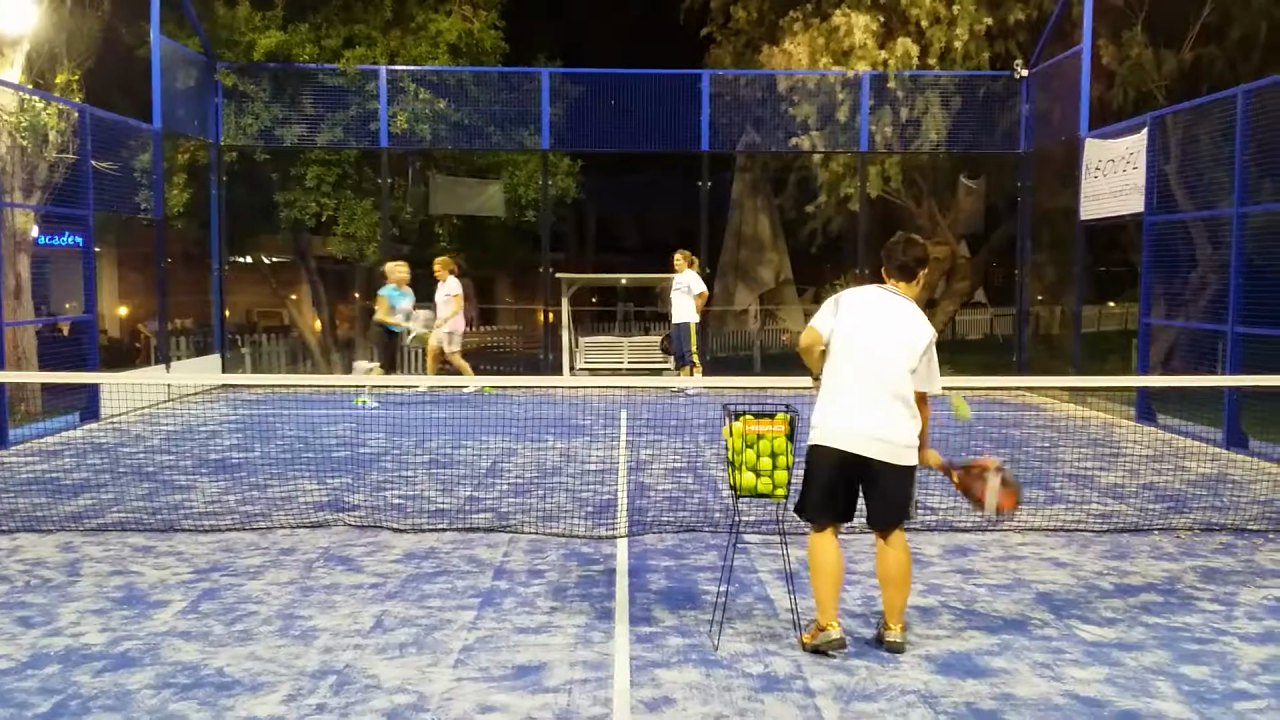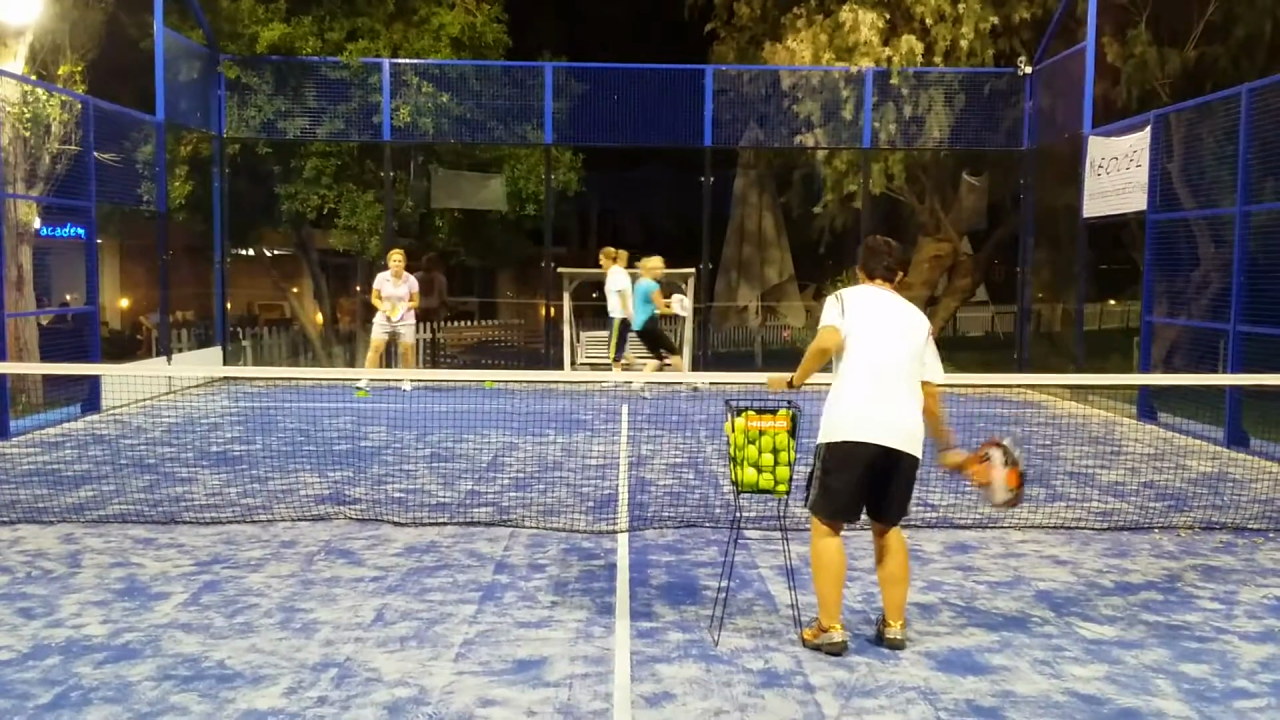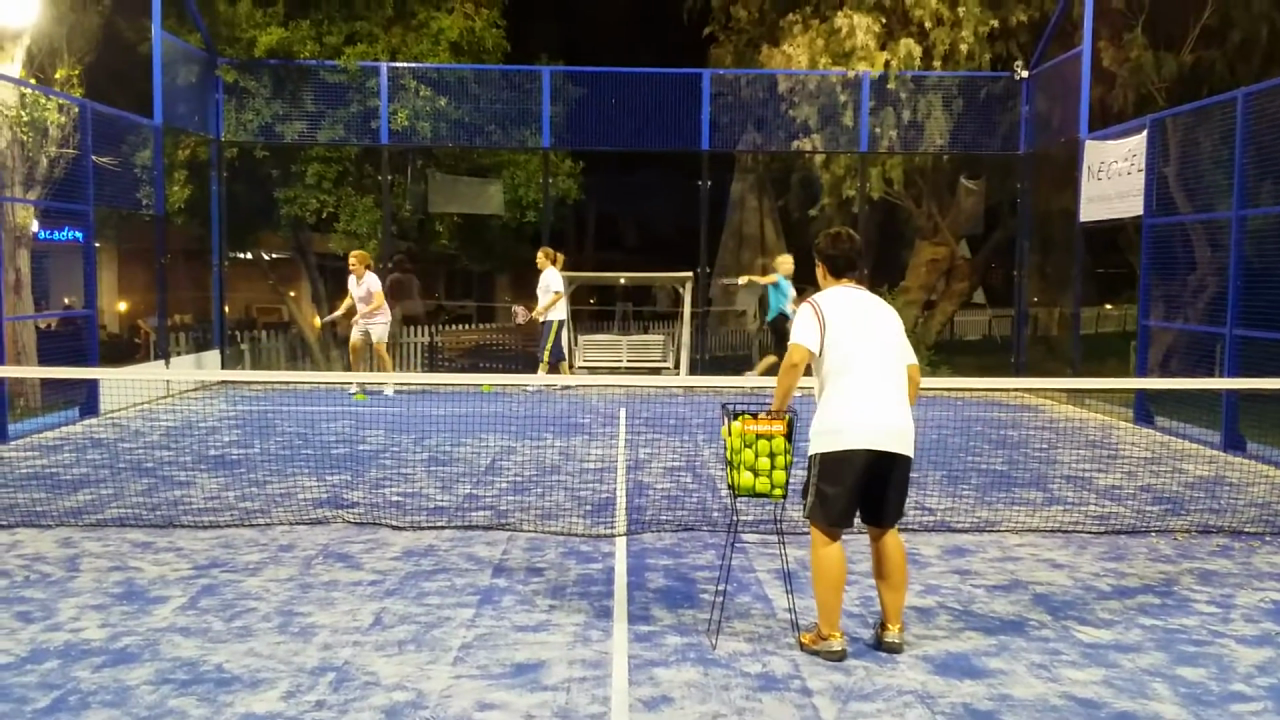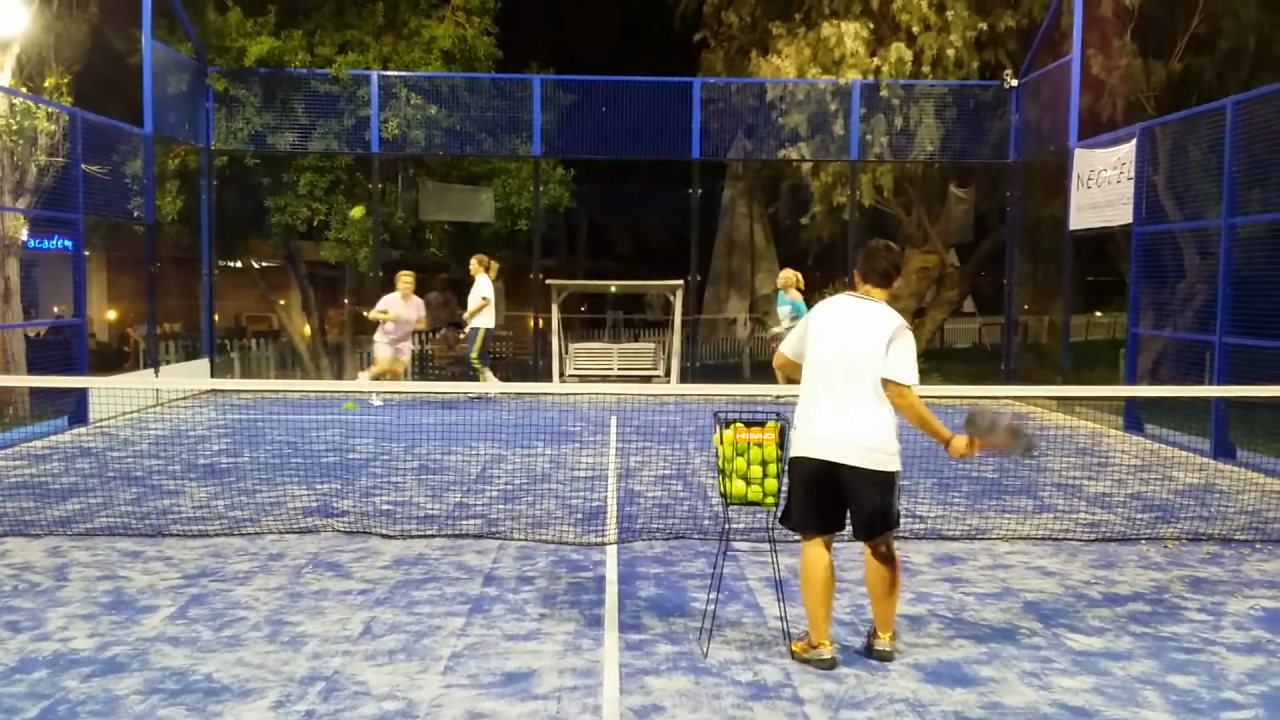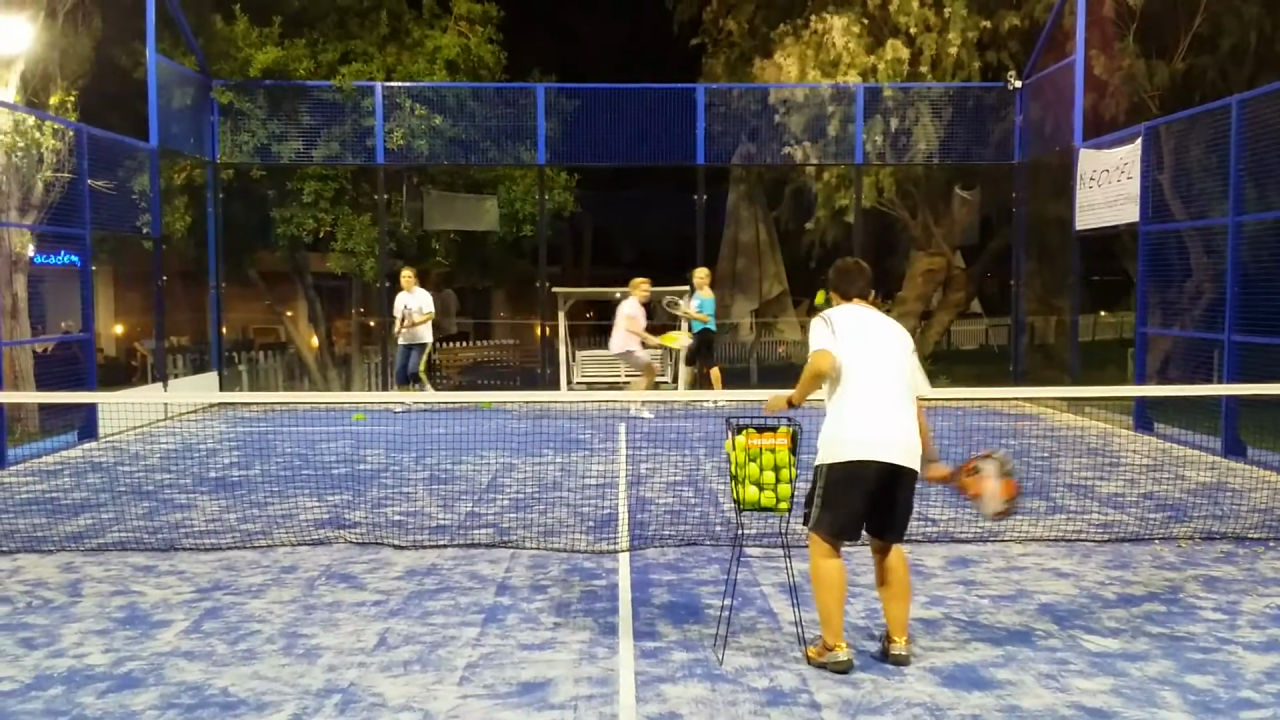
dt=1s
person 1, frame 1
left shoulder: (847, 298)
right shoulder: (921, 327)
left elbow: (809, 342)
right elbow: (919, 401)
left wrist: (822, 372)
right wrist: (924, 446)
left hip: (834, 435)
right hip: (892, 444)
left knee: (824, 528)
right knee: (890, 533)
left ankle: (828, 626)
right ankle: (893, 628)
person 1, frame 2
left shoulder: (845, 298)
right shoulder: (917, 318)
left elbow: (828, 342)
right elbow: (928, 394)
left wrist: (793, 380)
right wrist: (946, 445)
left hip: (851, 428)
right hip: (903, 435)
left knee: (826, 525)
right knee: (888, 527)
left ankle: (830, 629)
right ankle: (893, 625)
person 1, frame 3
left shoulder: (817, 306)
right shoulder: (885, 309)
left elbow: (796, 361)
right elbow: (912, 375)
left wrist: (777, 408)
left hip: (843, 434)
right hip: (896, 434)
left knee: (825, 531)
right knee: (885, 530)
left ankle: (828, 636)
right ankle: (892, 628)
person 1, frame 4
left shoulder: (821, 310)
right shoulder: (894, 325)
left elbow: (782, 363)
right elbow: (900, 396)
right wrist: (947, 439)
left hip: (813, 444)
right hip: (870, 450)
left knee: (816, 541)
right knee: (879, 543)
left ankle: (819, 643)
right ankle: (883, 637)
person 1, frame 5
left shoulder: (830, 319)
right shoulder: (897, 331)
left elbow: (822, 365)
right elbow: (913, 402)
left wrist: (792, 399)
right wrist: (931, 458)
left hip: (851, 446)
right hip: (902, 452)
left knee: (825, 542)
right knee: (888, 544)
left ankle: (834, 647)
right ankle: (898, 641)
